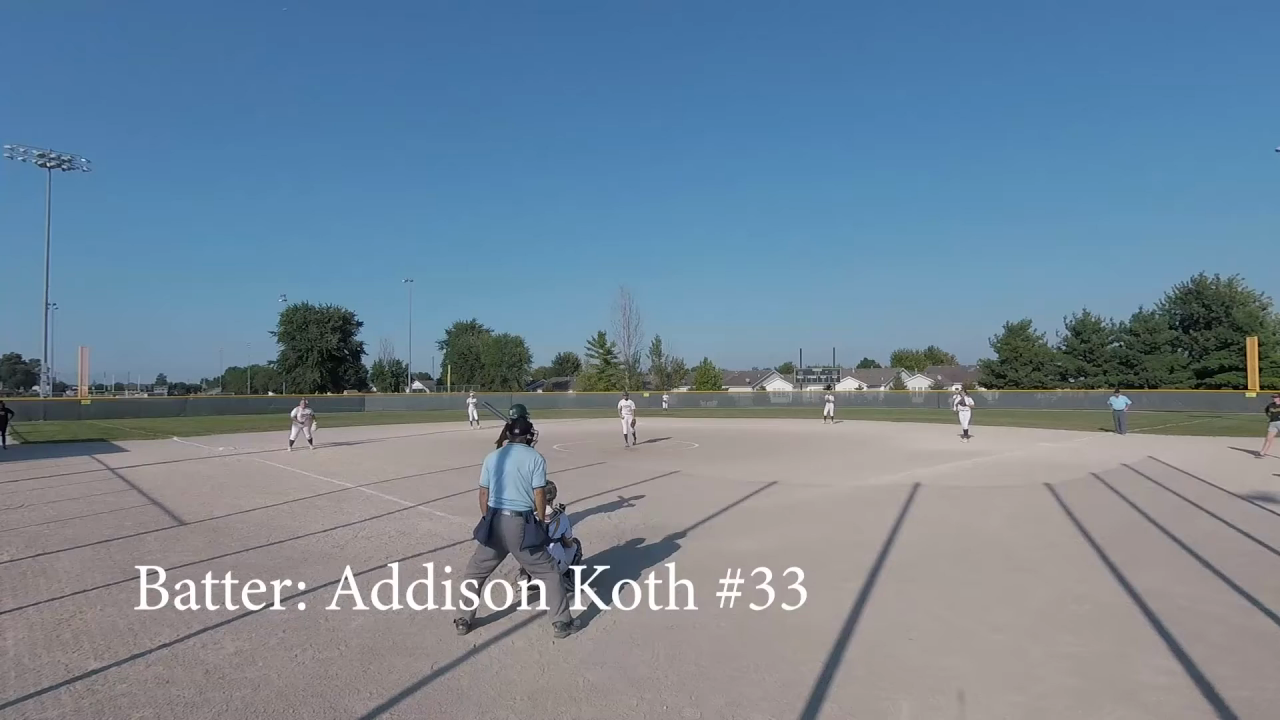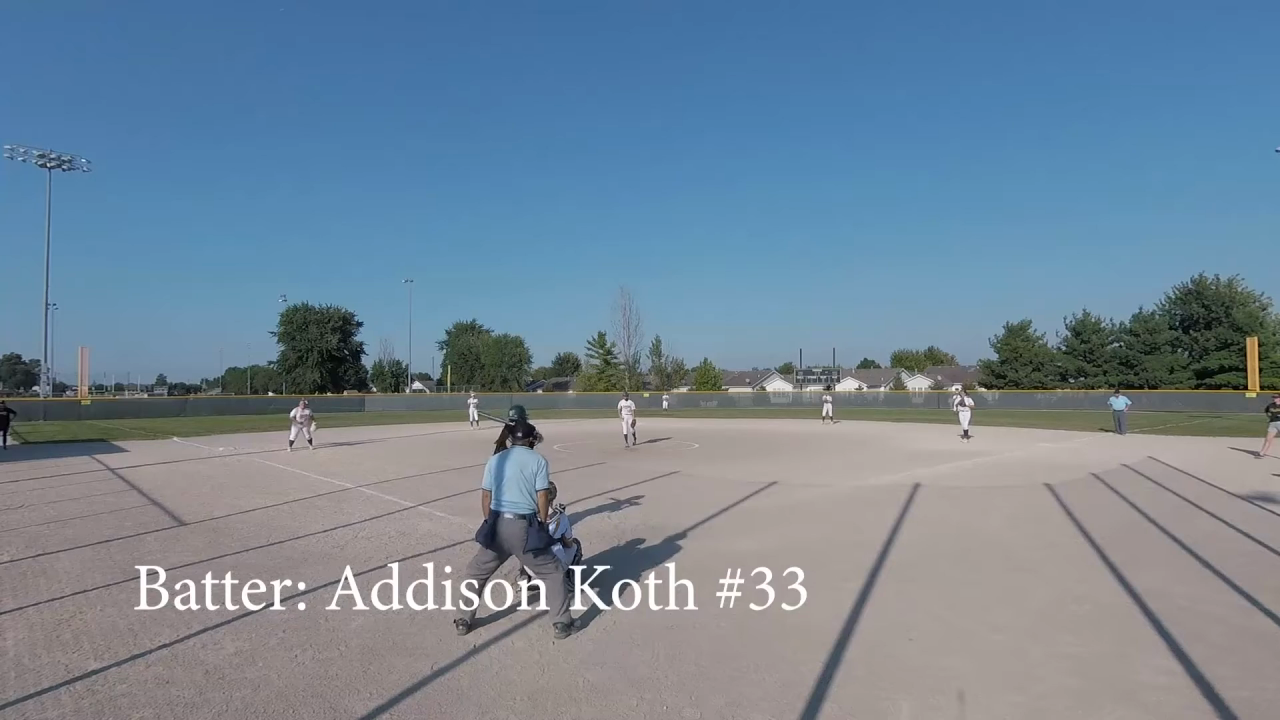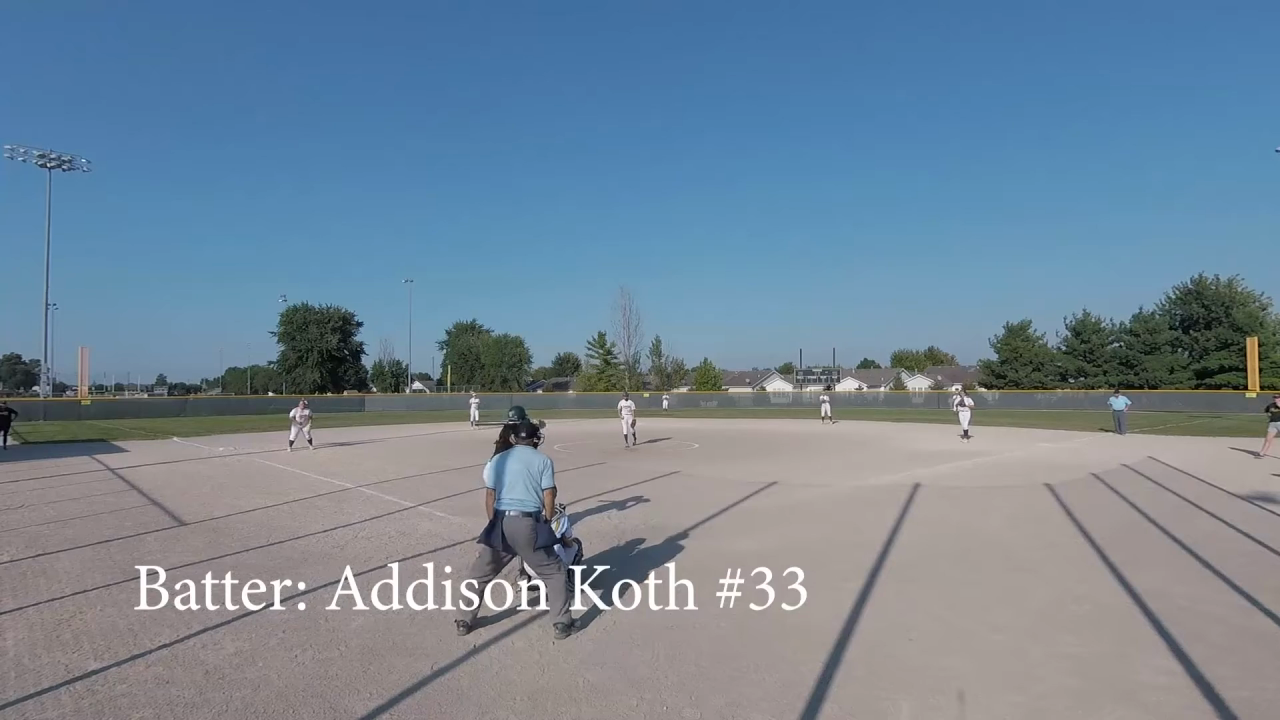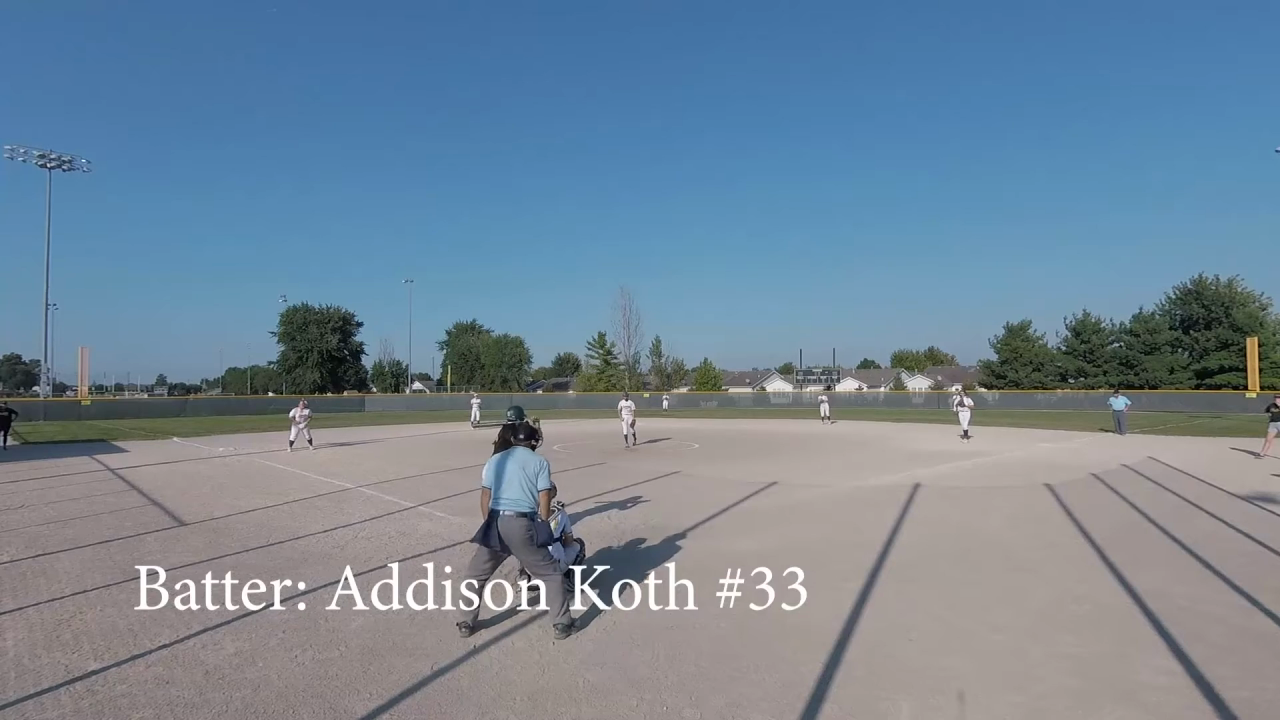
dt=0.2s
person 1, frame 1
left shoulder: (492, 457)
right shoulder: (535, 458)
left elbow: (483, 493)
right elbow: (539, 495)
right wrist: (541, 521)
left hip: (495, 522)
right hip: (522, 524)
left knee: (475, 572)
right knee: (548, 572)
left ankle: (464, 620)
right ankle: (561, 623)
person 1, frame 2
left shoulder: (495, 460)
right shoulder: (538, 460)
left elbow: (486, 496)
right elbow: (543, 497)
right wrist: (543, 523)
left hip: (497, 525)
right hip: (524, 526)
left knee: (476, 573)
right knee: (553, 572)
left ankle: (464, 620)
right ankle: (561, 623)
person 1, frame 3
left shoulder: (498, 459)
right shoulder: (543, 460)
left elbow: (490, 495)
right elbow: (549, 496)
right wrist: (547, 524)
left hip: (502, 524)
right hip: (529, 524)
left knee: (479, 573)
right knee: (555, 573)
left ankle: (465, 621)
right ankle: (562, 624)
person 1, frame 4
left shoulder: (495, 459)
right shoulder: (540, 461)
left elbow: (485, 494)
right elbow: (544, 497)
left hip: (497, 523)
right hip: (524, 525)
left knee: (476, 574)
right knee: (551, 574)
left ankle: (466, 622)
right ankle: (561, 624)
